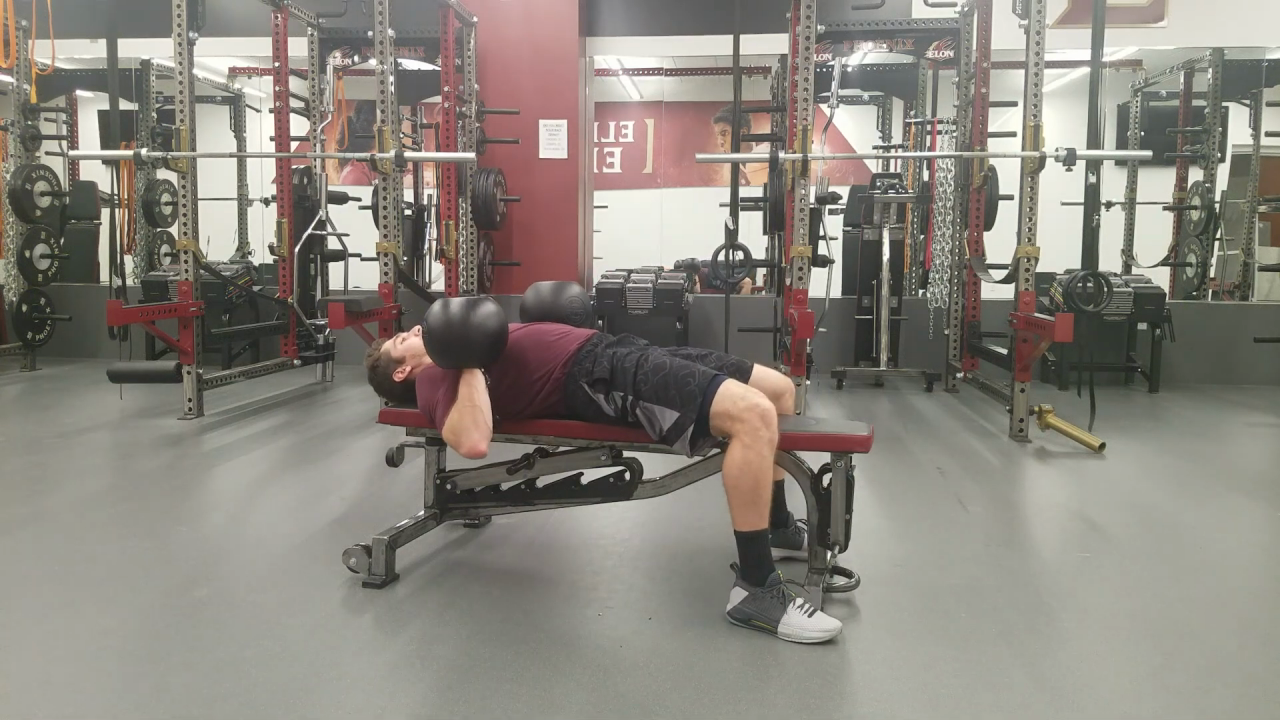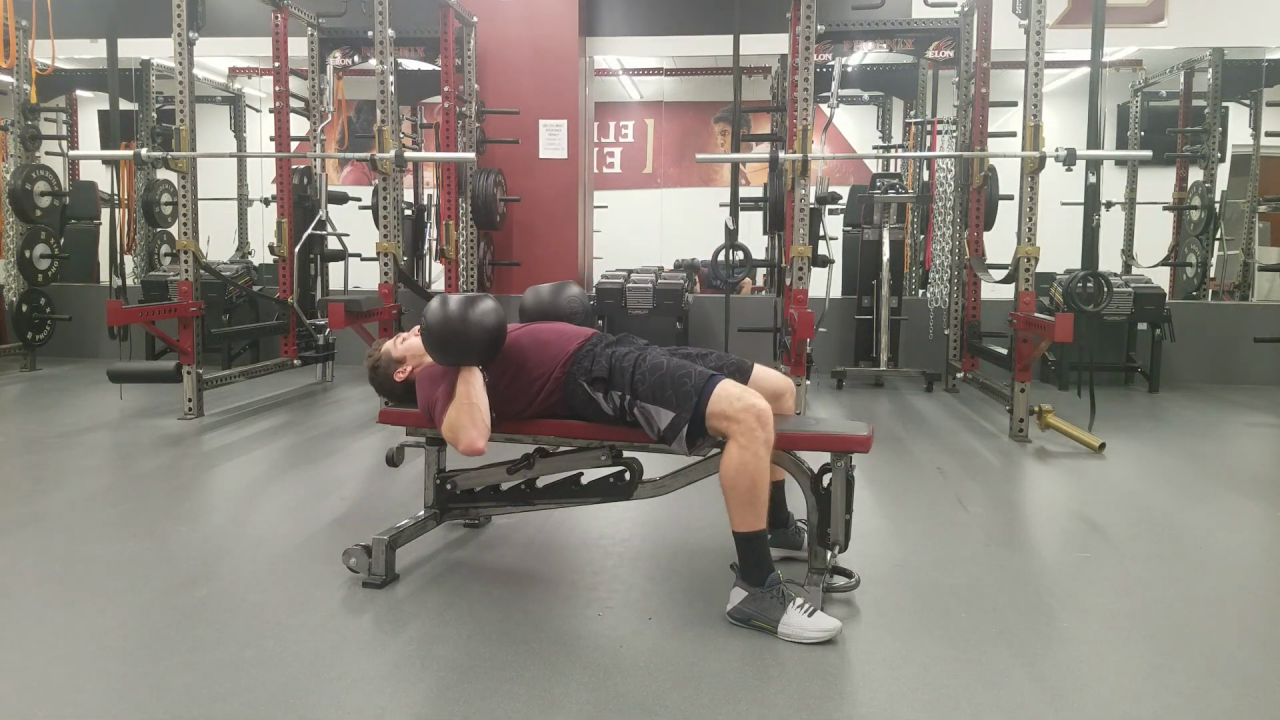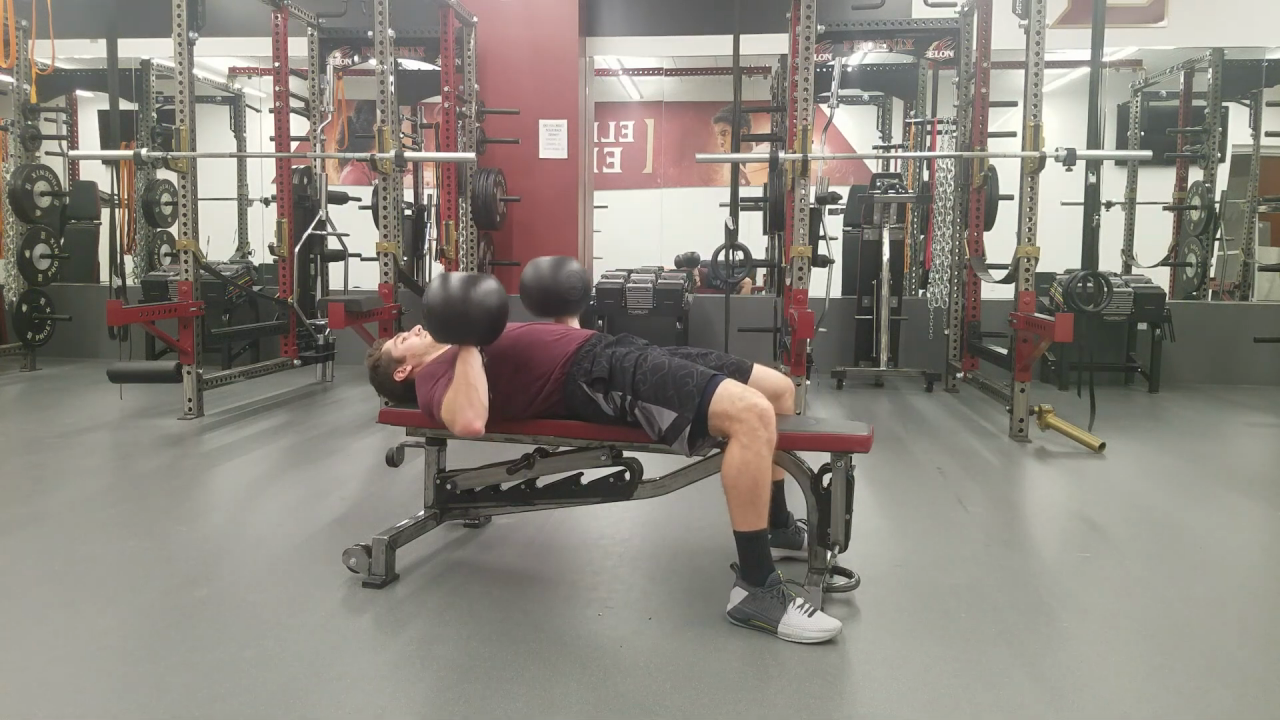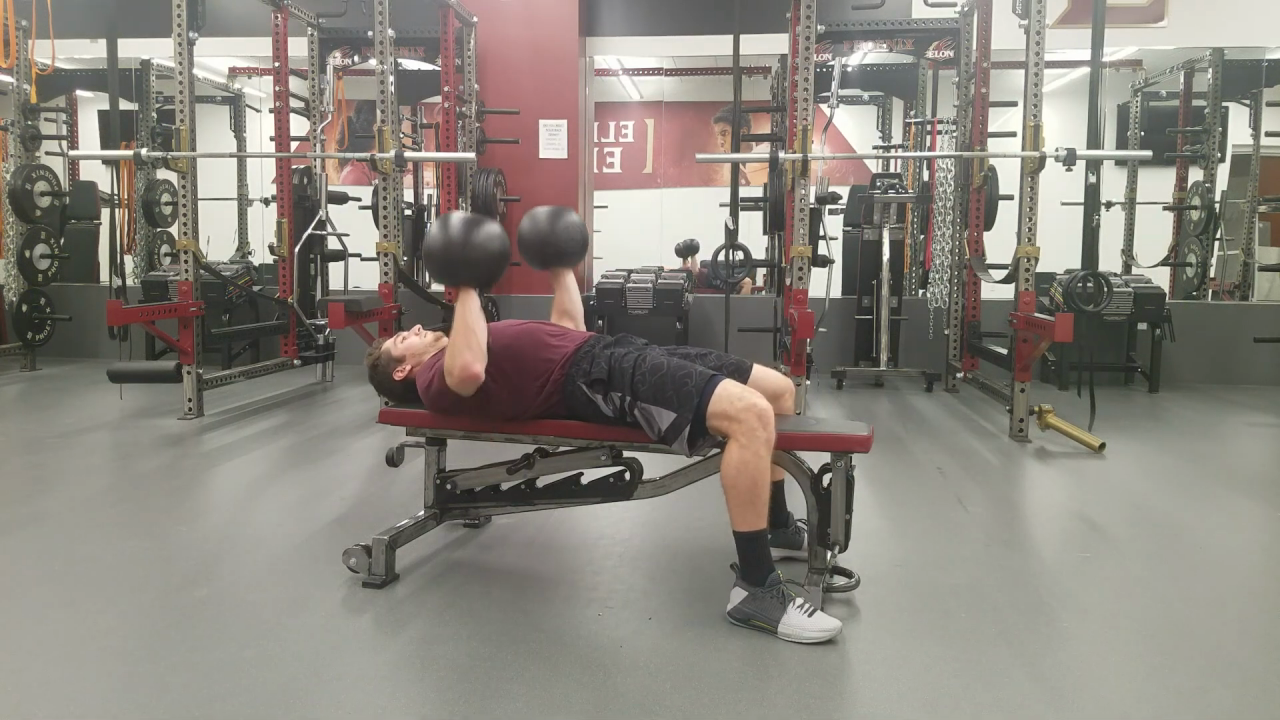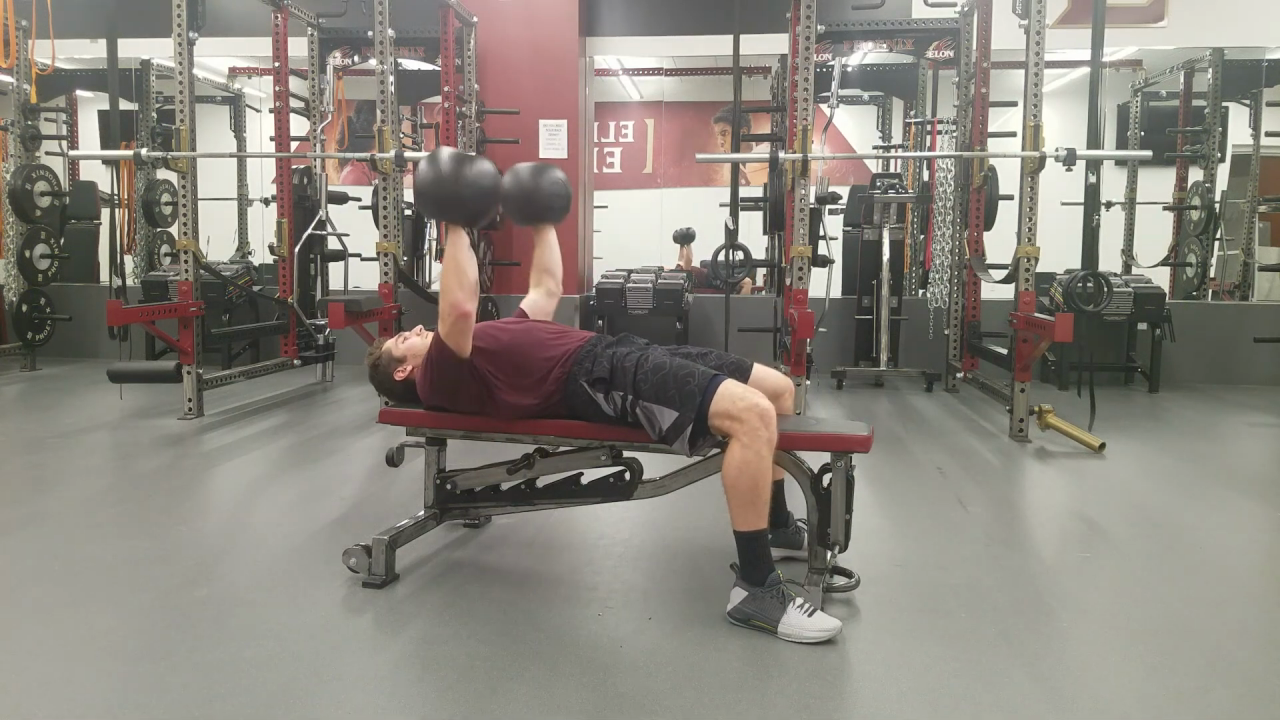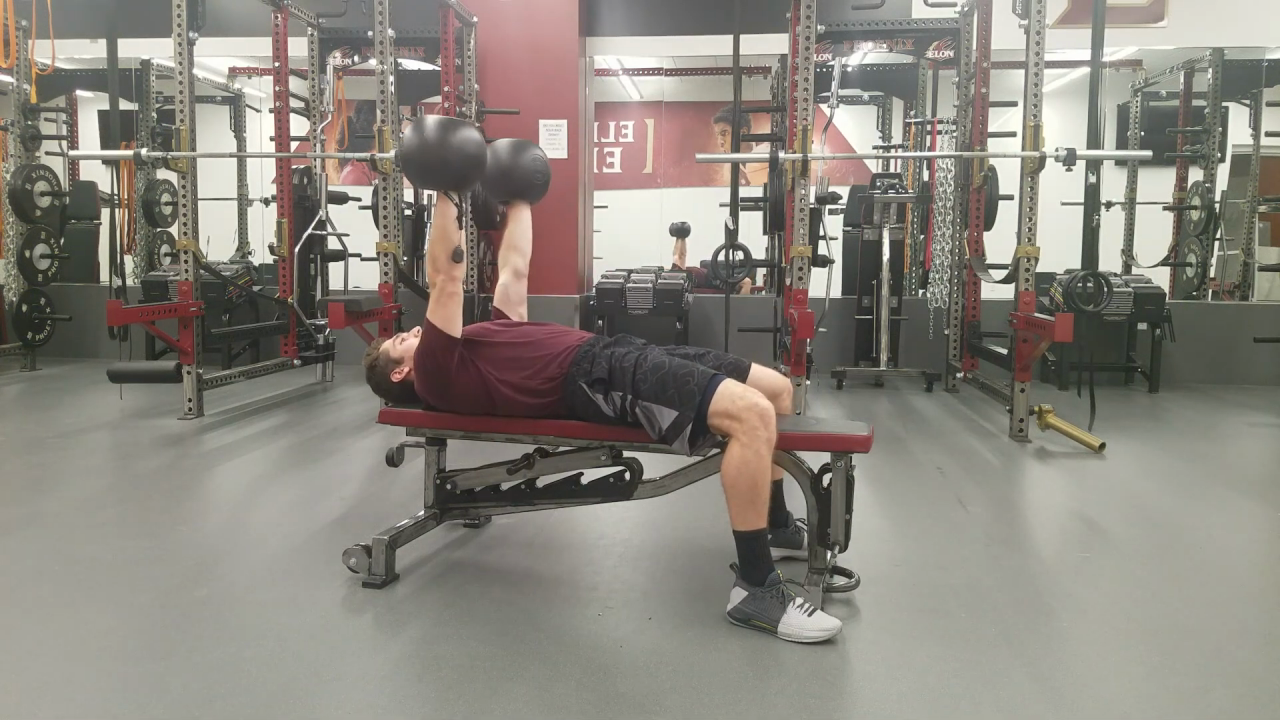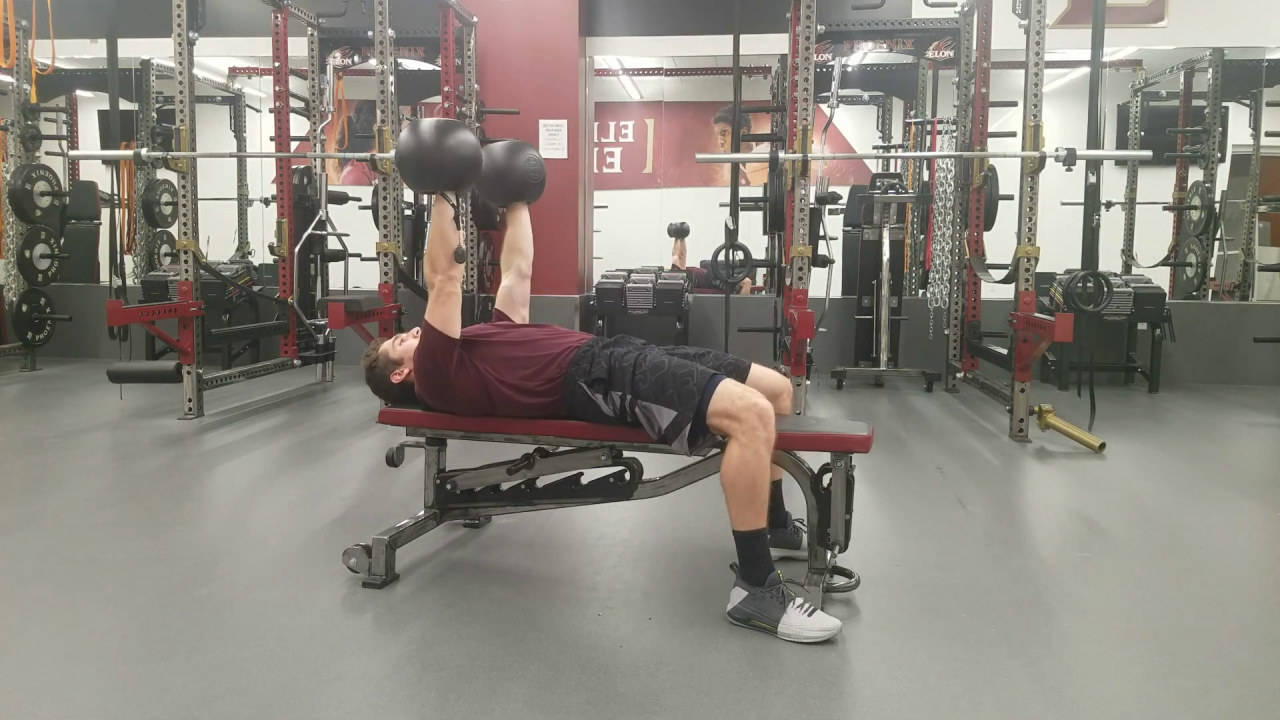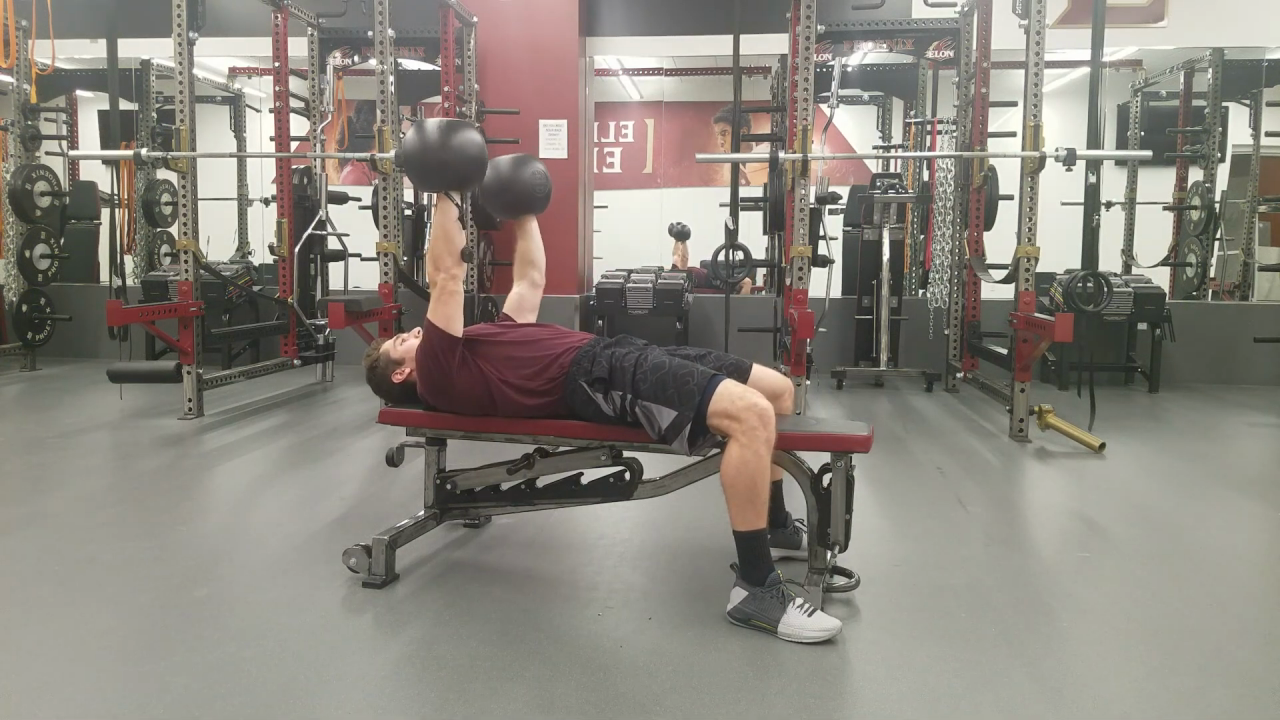
dt=0.2s
person 1, frame 1
right shoulder: (436, 379)
right elbow: (474, 444)
right wrist: (468, 361)
right hip: (600, 378)
left knee: (779, 390)
right knee: (754, 415)
left ankle: (779, 527)
right ankle: (757, 589)
person 1, frame 2
right shoulder: (436, 377)
right elbow: (471, 440)
right wrist: (466, 358)
right hip: (599, 378)
left knee: (778, 390)
right knee: (749, 415)
left ankle: (778, 526)
right ankle: (756, 589)
person 1, frame 3
left shoulder: (462, 358)
right shoulder: (435, 375)
right elbow: (469, 422)
right wrist: (465, 342)
right hip: (600, 378)
left knee: (778, 389)
right knee: (751, 415)
left ankle: (778, 526)
right ankle: (757, 589)
person 1, frame 4
left shoulder: (469, 339)
right shoulder: (435, 379)
left elbow: (568, 325)
right elbow: (469, 369)
left wrist: (563, 262)
right wrist: (464, 287)
right hip: (600, 379)
left knee: (777, 391)
right knee: (750, 416)
left ankle: (779, 529)
right ankle: (758, 591)
person 1, frame 5
left shoulder: (478, 340)
right shoulder: (439, 378)
left elbow: (547, 287)
right elbow: (461, 308)
left wrist: (543, 219)
right wrist: (452, 225)
right hip: (599, 377)
left knee: (778, 390)
right knee: (753, 415)
left ankle: (779, 524)
right ankle: (756, 588)
person 1, frame 6
left shoulder: (473, 350)
right shoulder: (437, 375)
left elbow: (514, 272)
right elbow: (446, 277)
left wrist: (517, 202)
right wrist: (442, 194)
right hip: (596, 378)
left knee: (775, 390)
right knee: (752, 416)
left ankle: (777, 526)
right ankle: (756, 588)
person 1, frame 7
left shoulder: (474, 349)
right shoulder: (439, 375)
left elbow: (516, 273)
right elbow: (444, 279)
left wrist: (517, 202)
right wrist: (441, 196)
right hip: (596, 378)
left knee: (776, 389)
right knee: (750, 414)
left ankle: (776, 524)
right ankle: (756, 587)
person 1, frame 8
left shoulder: (476, 356)
right shoulder: (439, 376)
left elbow: (528, 284)
right elbow: (446, 279)
left wrist: (525, 211)
right wrist: (444, 196)
right hip: (597, 378)
left knee: (777, 390)
right knee: (751, 416)
left ankle: (778, 528)
right ankle: (756, 591)
